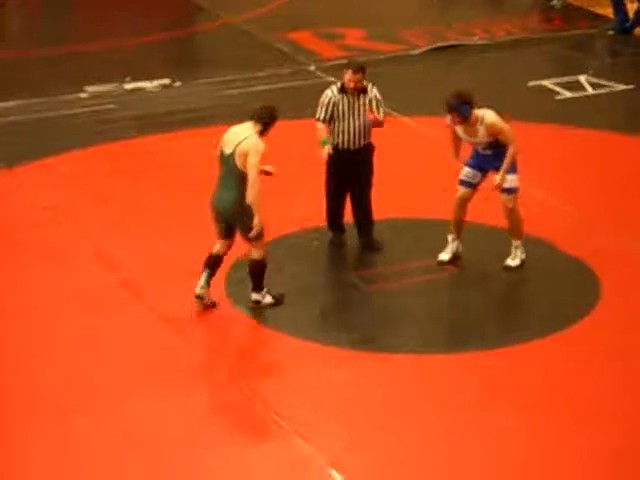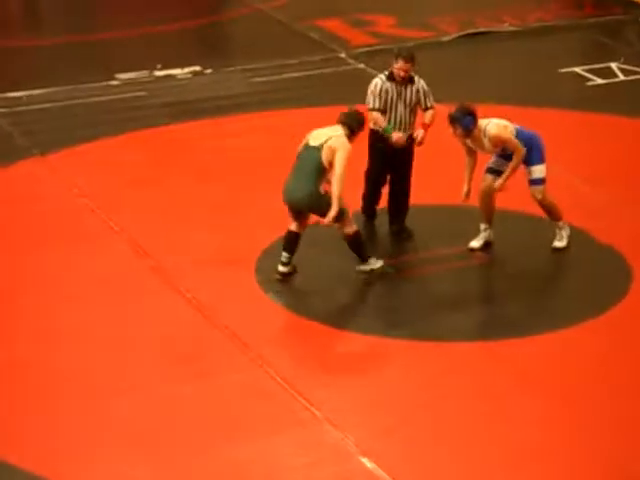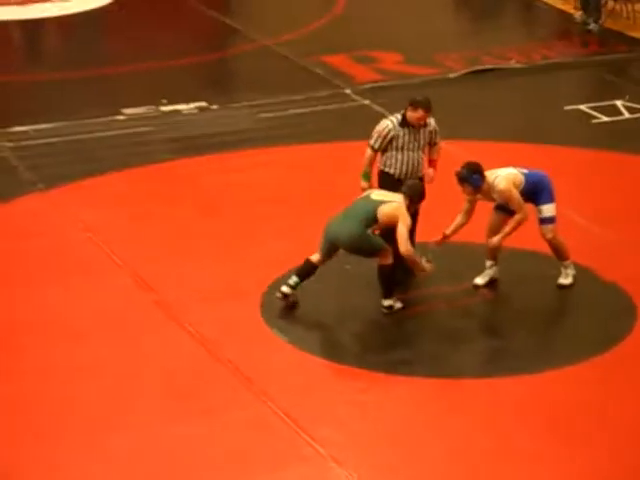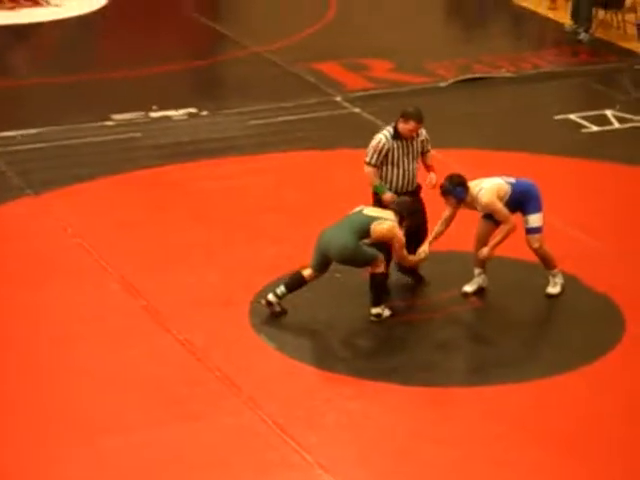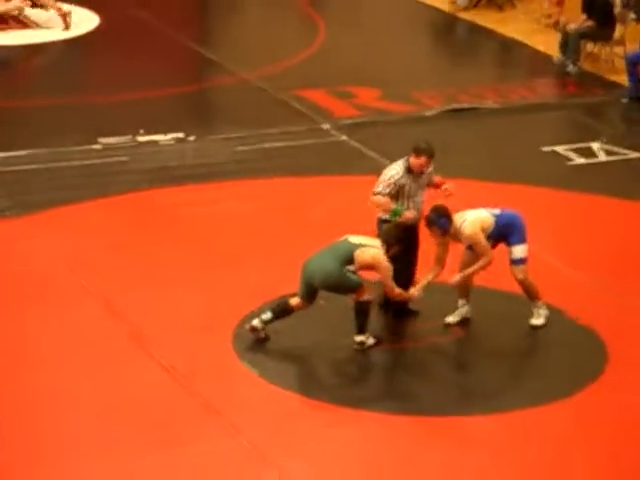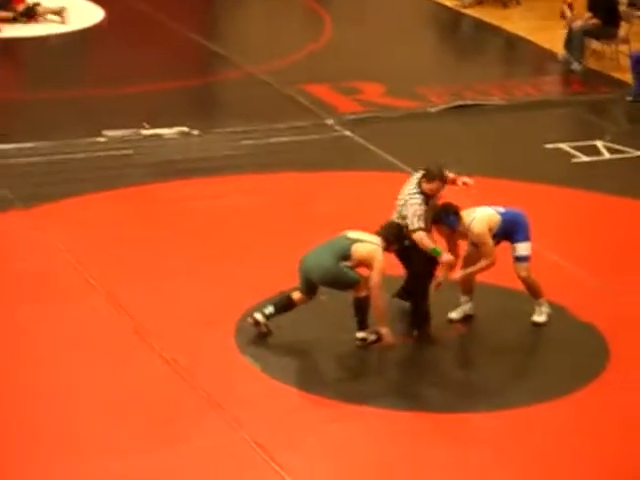
dt=0.4s
person 1, frame 1
left shoulder: (372, 93)
right shoulder: (331, 94)
left elbow: (381, 120)
right elbow: (321, 122)
left wrist: (374, 120)
right wrist: (325, 144)
left hip: (362, 151)
right hip: (338, 151)
left knee: (363, 194)
right knee: (336, 193)
left ankle: (366, 235)
right ankle: (337, 231)
person 1, frame 2
left shoulder: (419, 84)
right shoulder: (379, 83)
left elbow: (430, 109)
right elbow: (374, 113)
left wrist: (423, 129)
right wrist: (391, 132)
left hip: (406, 141)
right hip: (381, 139)
left knee: (402, 183)
right knee: (375, 179)
left ankle: (398, 223)
right ankle: (368, 216)
person 1, frame 3
left shoulder: (430, 125)
right shoulder: (389, 125)
left elbow: (434, 144)
right elbow: (371, 151)
left wrist: (432, 167)
right wrist: (365, 177)
left hip: (415, 181)
right hip: (390, 180)
left knee: (409, 223)
left ankle: (402, 262)
person 1, frame 4
left shoulder: (421, 135)
right shoulder: (383, 139)
left elbow: (426, 152)
right elbow: (369, 167)
left wrist: (431, 171)
right wrist: (381, 191)
left hip: (411, 192)
right hip: (388, 195)
left knee: (420, 230)
left ankle: (409, 266)
person 1, frame 5
left shoulder: (425, 169)
right shoulder: (396, 173)
left elbow: (431, 179)
right elbow: (377, 197)
left wrist: (442, 184)
right wrist: (400, 212)
left hip: (411, 224)
left knee: (408, 268)
right knee: (396, 269)
left ankle: (400, 306)
right ankle: (389, 306)
person 1, frame 6
left shoulder: (426, 177)
right shoulder: (415, 201)
left elbow: (445, 176)
right elbow: (417, 234)
left wrist: (457, 179)
right wrist: (439, 253)
left hip: (421, 233)
right hip: (404, 239)
left knee: (429, 264)
right knee: (420, 275)
left ankle: (407, 292)
right ankle: (419, 325)
person 2, frame 1
left shoulder: (230, 132)
right shoulder: (255, 143)
right elbow: (253, 181)
left wrist: (258, 168)
right wrist: (256, 214)
left hip: (218, 200)
right hip: (237, 203)
left knee: (224, 243)
right knee: (258, 246)
left ankle: (203, 288)
right ankle: (258, 294)
person 2, frame 2
left shoulder: (315, 132)
right shoulder: (343, 144)
right elbow: (338, 174)
right wrist: (334, 207)
left hip: (290, 190)
right hip: (309, 194)
left knee: (299, 223)
right knee: (346, 221)
left ankle: (284, 266)
right ankle: (366, 262)
person 2, frame 3
left shoulder: (375, 192)
right shoulder: (402, 213)
right elbow: (405, 250)
right wrist: (421, 266)
left hip: (333, 226)
right hip: (352, 234)
left knee: (321, 256)
right knee: (386, 254)
left ankle: (287, 289)
right ankle: (388, 301)
person 2, frame 4
left shoulder: (365, 208)
right shoulder: (395, 231)
right elbow: (405, 261)
right wrist: (420, 256)
left hip: (325, 237)
right hip: (343, 246)
left knee: (314, 271)
right knee: (378, 262)
left ankle: (273, 297)
right ankle: (377, 309)
person 2, frame 5
left shoulder: (354, 237)
right shoulder: (382, 260)
right elbow: (392, 292)
right wrist: (409, 295)
left hip: (310, 265)
right hip: (328, 273)
left knee: (302, 300)
right knee: (362, 290)
left ankle: (259, 323)
right ankle: (361, 338)
person 2, frame 6
left shoulder: (356, 233)
right shoulder: (378, 257)
right elbow: (376, 294)
right wrist: (383, 327)
left hip: (308, 260)
right hip: (325, 268)
left knee: (304, 294)
right knee: (362, 286)
left ankle: (261, 316)
right ankle: (363, 334)
person 3, frame 1
left shoulder: (490, 121)
right shoulder: (453, 122)
left elbow: (512, 144)
left wrist: (502, 174)
right wrist: (457, 159)
left hip: (501, 156)
right hip: (479, 155)
left knee: (509, 204)
right knee: (460, 198)
left ankle: (518, 250)
right ankle: (454, 244)
person 3, frame 2
left shoulder: (493, 133)
right shoulder: (464, 136)
left elbow: (520, 151)
right elbow: (471, 156)
left wrist: (504, 179)
right wrist: (467, 184)
left hip: (529, 146)
right hip: (506, 150)
left knee: (539, 196)
right knee: (485, 189)
left ankle: (562, 228)
right ankle: (485, 232)
person 3, frame 3
left shoulder: (502, 187)
right shoulder: (474, 190)
left elbow: (522, 214)
right elbow: (464, 215)
left wrist: (501, 237)
right wrist: (447, 234)
left hip: (540, 185)
right hip: (518, 188)
left knee: (549, 235)
right knee: (492, 228)
left ankle: (568, 269)
right ankle: (491, 269)
person 3, frame 4
left shoulder: (485, 199)
right shoulder: (460, 198)
left elbow: (510, 224)
right elbow: (444, 223)
left wrist: (490, 248)
right wrist: (428, 242)
left hip: (527, 195)
right hip: (506, 198)
left knee: (535, 245)
right knee: (480, 237)
left ankle: (556, 278)
right ankle: (479, 278)
person 3, frame 5
left shoulder: (468, 231)
right shoulder: (445, 232)
left elbow: (488, 258)
right elbow: (438, 265)
left wrist: (463, 275)
right wrist: (420, 286)
left hip: (512, 225)
right hip: (490, 228)
left knee: (520, 276)
right knee: (464, 266)
left ankle: (540, 309)
right ankle: (463, 308)
person 3, frame 6
left shoulder: (476, 229)
right shoulder: (453, 227)
left elbow: (490, 260)
right elbow: (453, 257)
left wrist: (464, 273)
left hip: (516, 224)
right hip: (495, 225)
left knee: (523, 274)
right knee: (467, 262)
left ankle: (542, 306)
right ankle: (466, 305)
